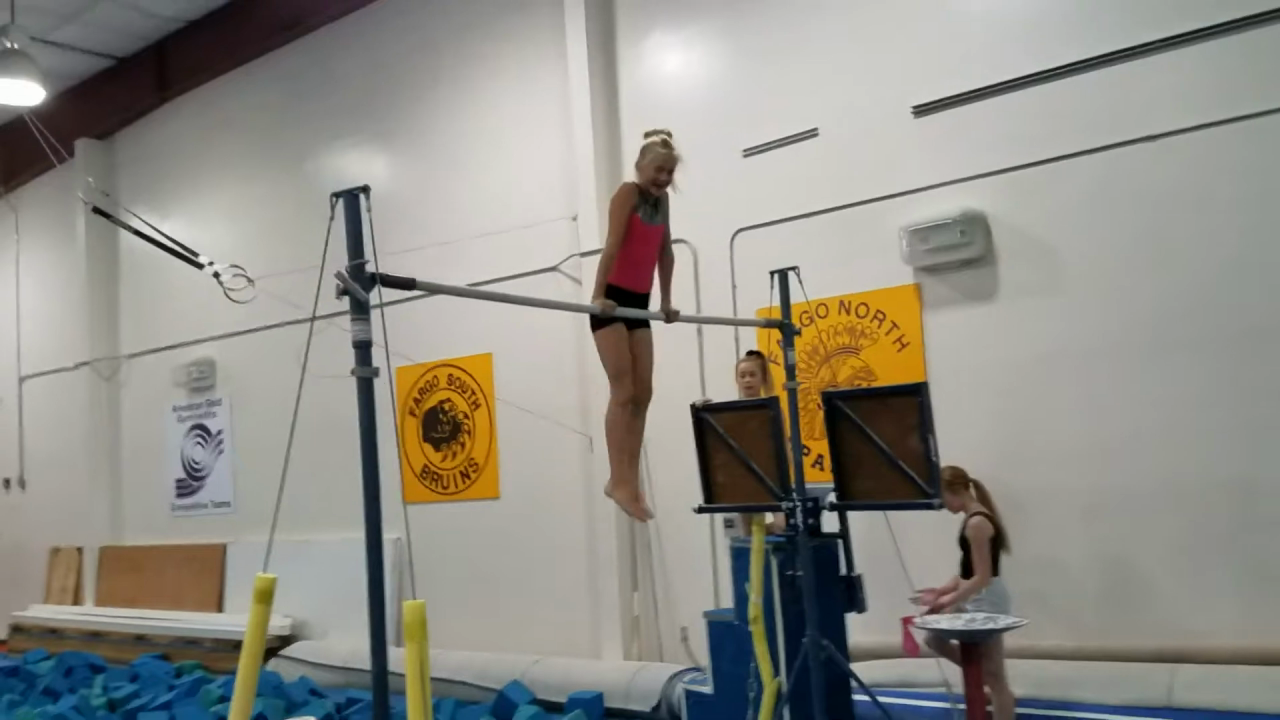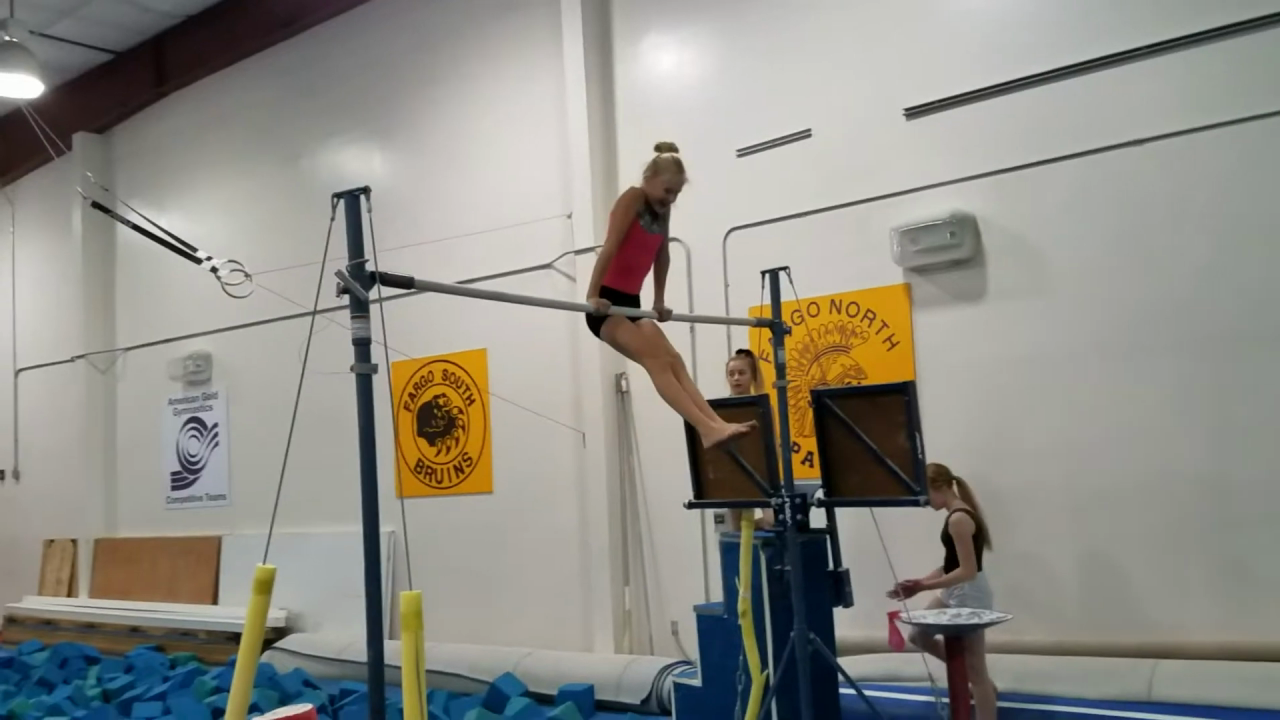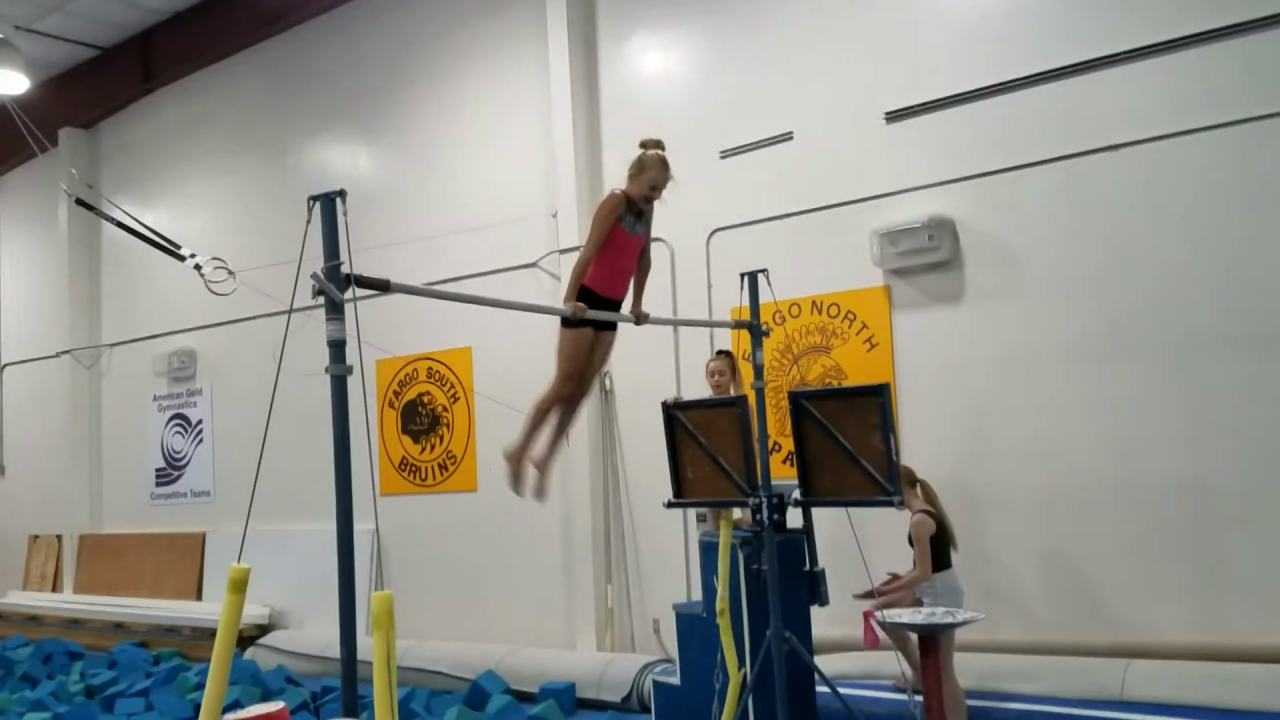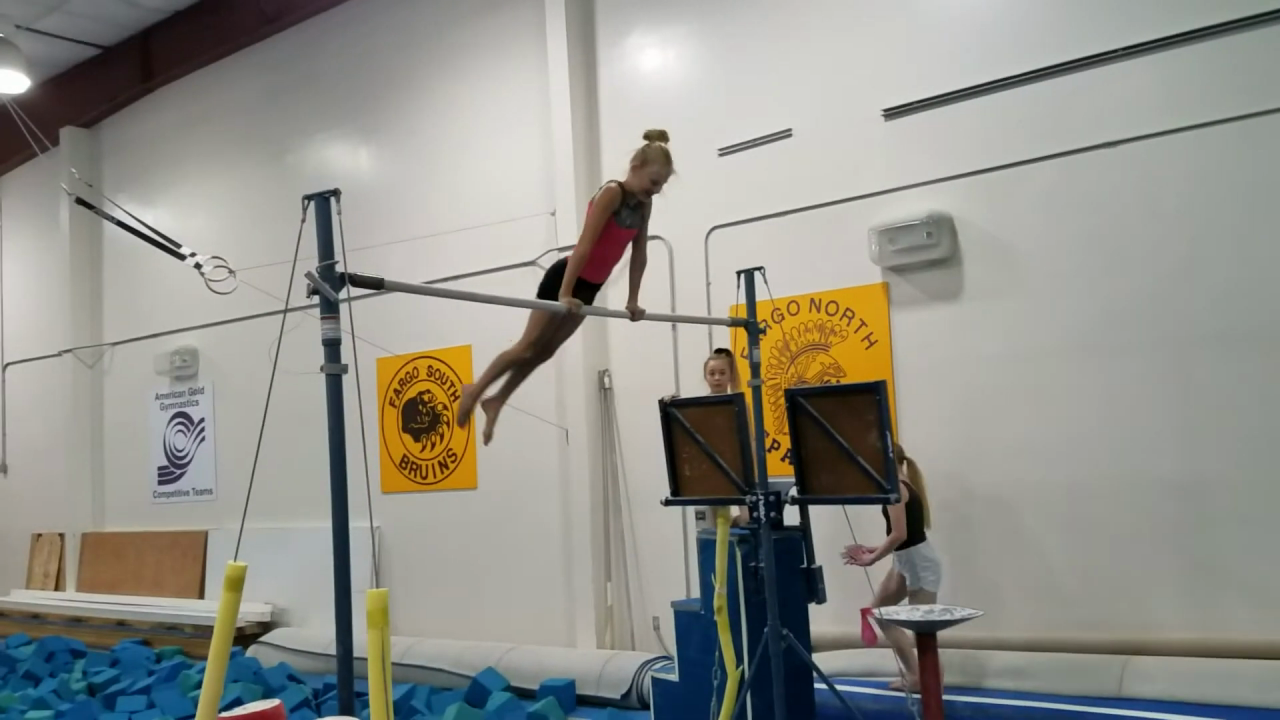
dt=0.4s
person 1, frame 1
left shoulder: (662, 200)
right shoulder: (628, 193)
left elbow: (665, 253)
right elbow: (612, 246)
left wrist: (666, 302)
right wrist: (598, 296)
left hip: (639, 302)
right hip: (613, 301)
left knee: (642, 394)
right knee: (623, 392)
left ankle: (629, 479)
right ankle: (620, 481)
person 1, frame 2
left shoulder: (662, 209)
right shoulder: (632, 199)
left elbow: (662, 256)
right elbow: (609, 248)
left wrist: (659, 303)
right wrist: (592, 296)
left hip: (630, 304)
right hip: (606, 304)
left knee: (672, 361)
right knee: (657, 360)
left ankle: (717, 425)
right ankle: (708, 428)
person 1, frame 3
left shoulder: (647, 210)
right shoulder: (615, 202)
left elbow: (643, 259)
right elbow: (590, 250)
left wrist: (637, 304)
right wrist: (571, 299)
left hip: (609, 308)
right hip: (587, 303)
left knee: (581, 387)
right knee: (566, 385)
left ankle: (545, 458)
right ankle: (519, 451)
person 1, frame 4
left shoulder: (645, 204)
right shoulder: (611, 194)
left elbow: (639, 253)
right elbow: (585, 243)
left wrist: (632, 301)
right wrist: (565, 293)
left hip: (589, 287)
right hip: (566, 279)
left knee: (544, 351)
right knee: (528, 348)
left ankle: (495, 402)
right ankle: (477, 390)
person 2, frame 1
left shoulder: (977, 523)
right shoulder: (973, 518)
left elbow: (983, 577)
left wrist: (945, 603)
right wrist: (942, 592)
left hip: (986, 600)
right hip: (971, 597)
left knee: (994, 676)
right knee: (935, 639)
right ankle: (990, 686)
person 2, frame 2
left shoulder: (959, 519)
right shoulder: (957, 514)
left elbow: (968, 571)
left wrist: (924, 586)
right wrist: (921, 581)
left hip: (969, 595)
right hip: (954, 592)
left knee: (975, 670)
right knee: (919, 636)
right ankle: (978, 682)
person 2, frame 3
left shoulder: (919, 520)
right shoulder: (925, 513)
left elbow: (924, 573)
left wrist: (885, 590)
right wrist: (901, 579)
left hip: (940, 592)
right hip: (928, 588)
left knee: (942, 670)
right knee: (881, 611)
right ankle: (919, 673)
person 2, frame 4
right shoulder: (905, 486)
left elbow: (899, 534)
left wrist: (872, 558)
right wrist: (870, 551)
left hip: (919, 563)
right hip: (905, 560)
right knee: (878, 610)
right ankle: (914, 676)
